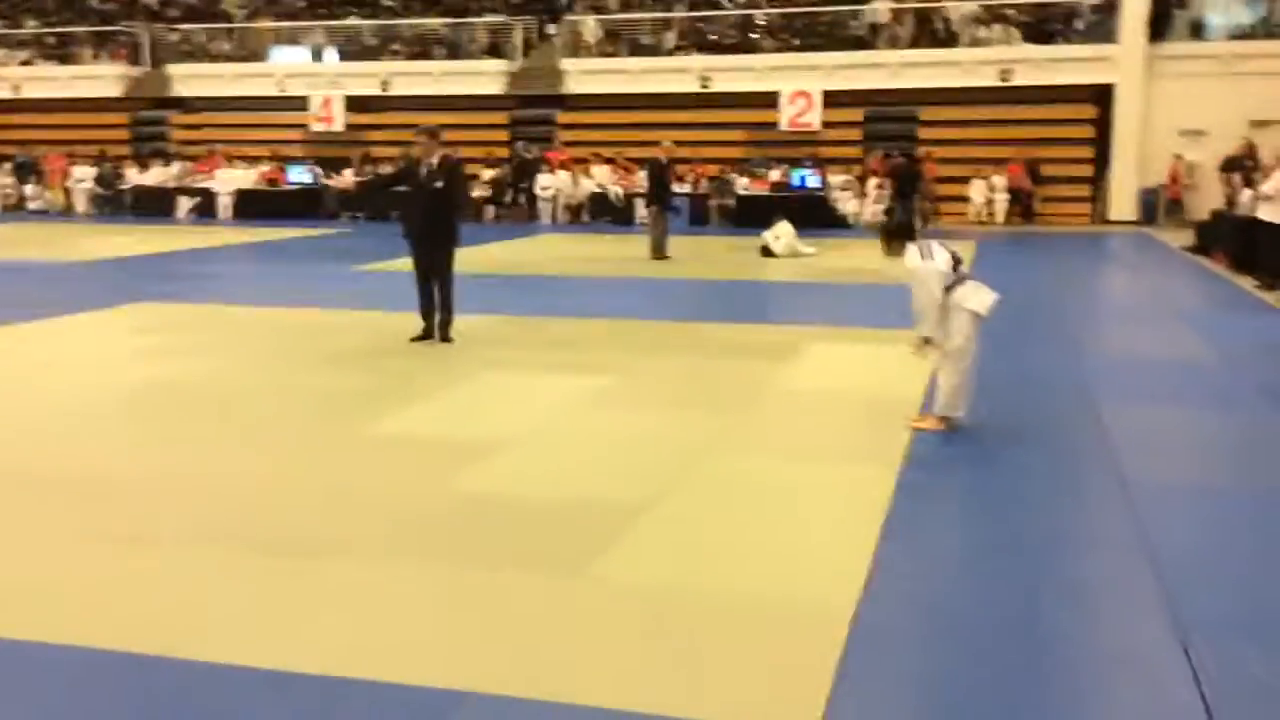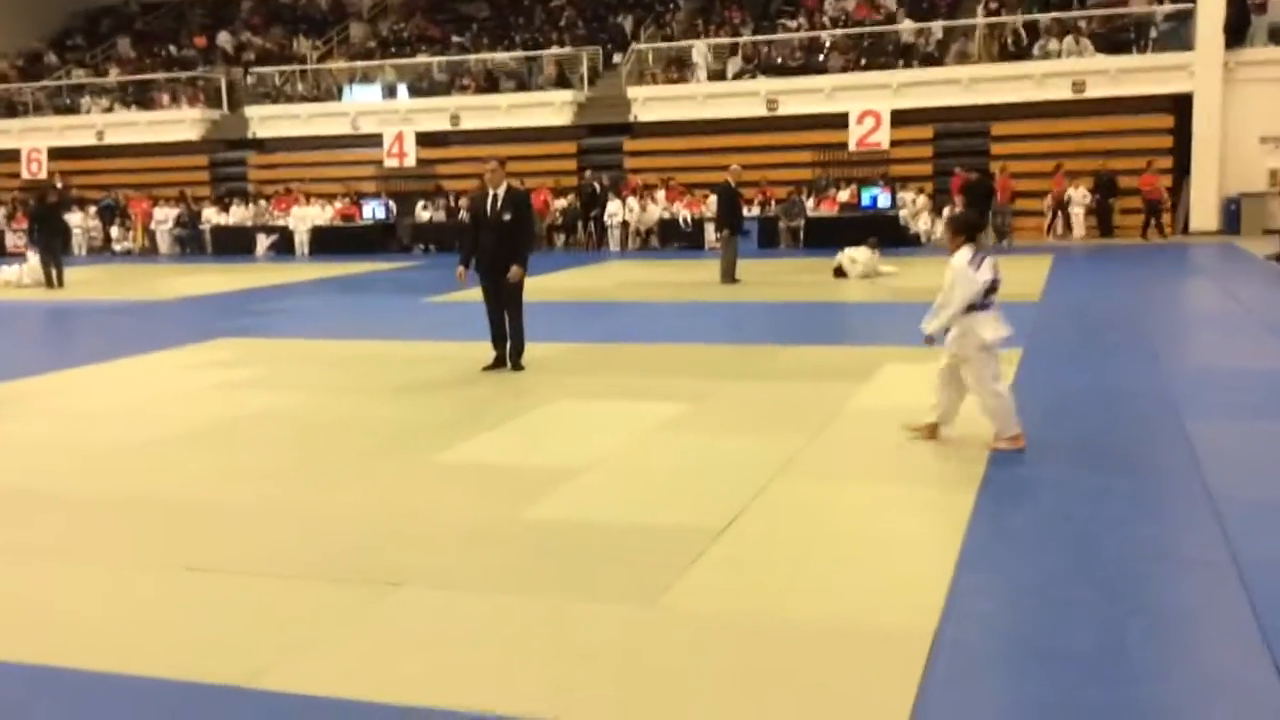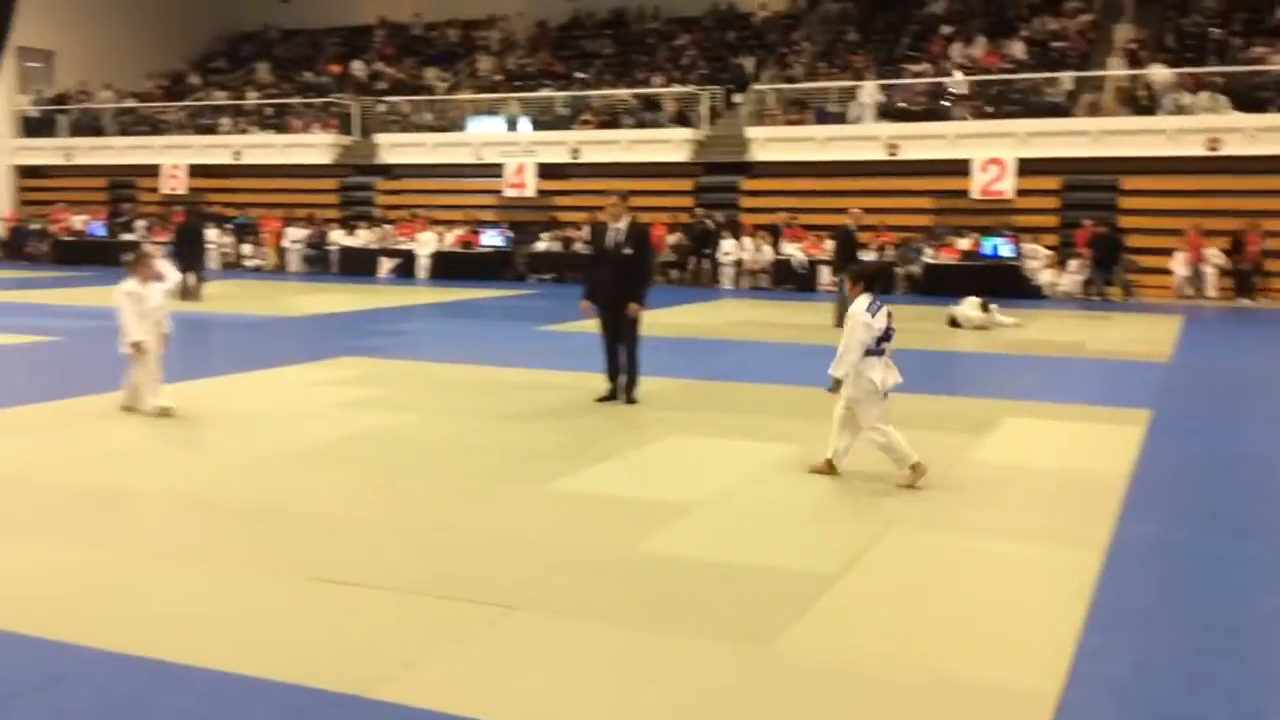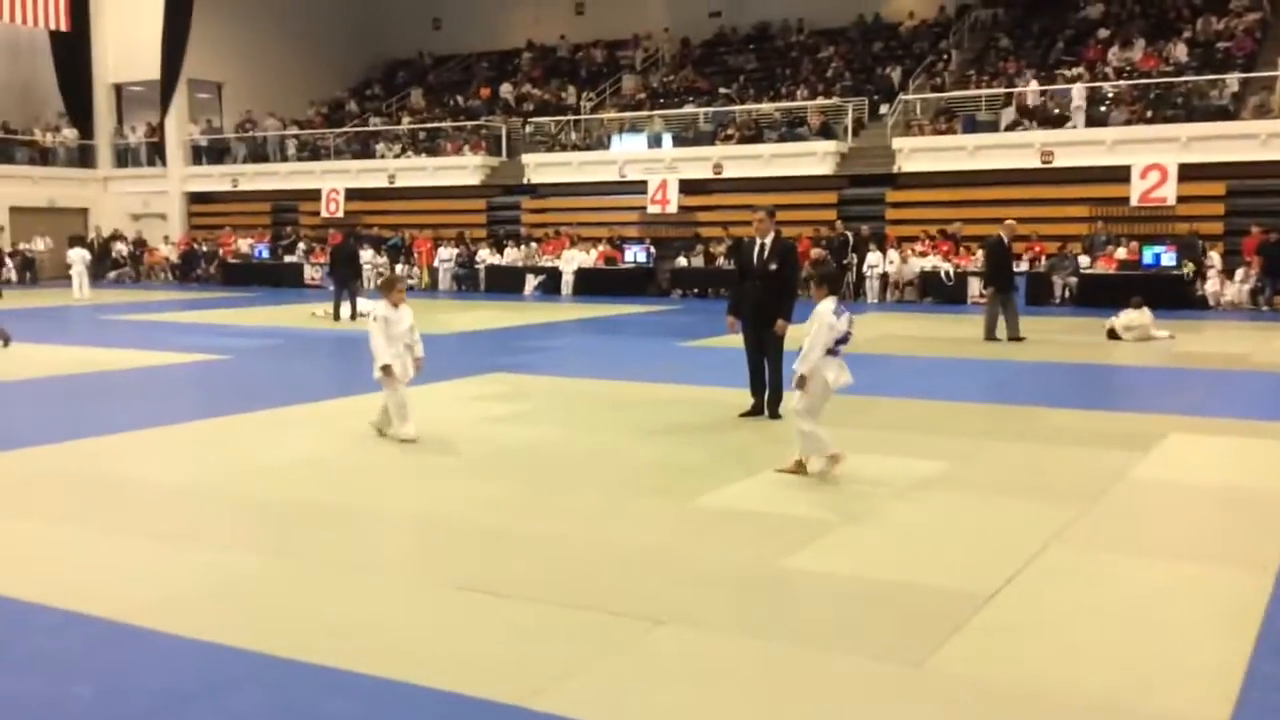
dt=1s
person 1, frame 1
left shoulder: (915, 262)
right shoulder: (925, 249)
left elbow: (929, 299)
left wrist: (926, 334)
left hip: (961, 305)
right hip: (963, 300)
left knee: (955, 363)
right knee: (951, 361)
left ankle: (944, 416)
right ankle: (947, 412)
person 1, frame 2
left shoulder: (961, 264)
right shoulder: (981, 258)
left elbow: (951, 302)
left wrist: (932, 329)
left hip: (973, 330)
right hip: (973, 326)
left knee: (986, 384)
right knee: (948, 375)
left ankle: (1012, 435)
right ankle: (934, 424)
person 1, frame 3
left shoulder: (858, 311)
right shoulder: (879, 306)
left elbow: (850, 347)
left wrist: (838, 376)
left hip: (863, 374)
right hip: (873, 370)
left knee: (877, 425)
right knee: (844, 416)
left ankle: (913, 466)
right ankle: (832, 462)
person 1, frame 4
left shoulder: (823, 312)
right shoulder: (841, 311)
left elbow: (814, 346)
left wrist: (802, 372)
left hip: (819, 371)
right hip: (831, 369)
left knee: (802, 416)
right knee: (804, 413)
left ankle: (829, 454)
right ankle: (801, 460)
person 2, frame 1
left shoulder: (452, 166)
right shoulder: (413, 164)
left elbow: (459, 192)
right elbow: (389, 180)
right wrist: (356, 184)
left hip: (442, 233)
right hip: (418, 232)
left knee: (443, 280)
right knee: (424, 280)
left ankle: (444, 327)
right ankle: (428, 327)
person 2, frame 2
left shoulder: (519, 197)
right shoulder: (478, 200)
left elbow: (527, 234)
right elbow: (472, 234)
left wrist: (520, 263)
right wrist: (464, 262)
left hip: (511, 266)
right hip: (487, 266)
left knee: (513, 312)
right knee: (493, 313)
left ankle: (515, 357)
right ankle: (500, 355)
person 2, frame 3
left shoulder: (639, 232)
right shoulder: (599, 231)
left elbow: (645, 269)
right elbow: (594, 265)
left wrist: (638, 299)
right wrist: (588, 296)
left hip: (628, 299)
right hip: (605, 298)
left knee: (629, 345)
right knee: (610, 345)
left ankle: (629, 389)
right ankle: (614, 387)
person 2, frame 4
left shoulder: (786, 248)
right shoulder: (744, 248)
left elbow: (791, 285)
right elbow: (738, 282)
left wrist: (784, 316)
right wrist: (733, 312)
left hip: (773, 315)
right hip: (749, 314)
left knee: (774, 361)
right knee: (754, 361)
left ankle: (774, 405)
right ankle: (758, 403)
